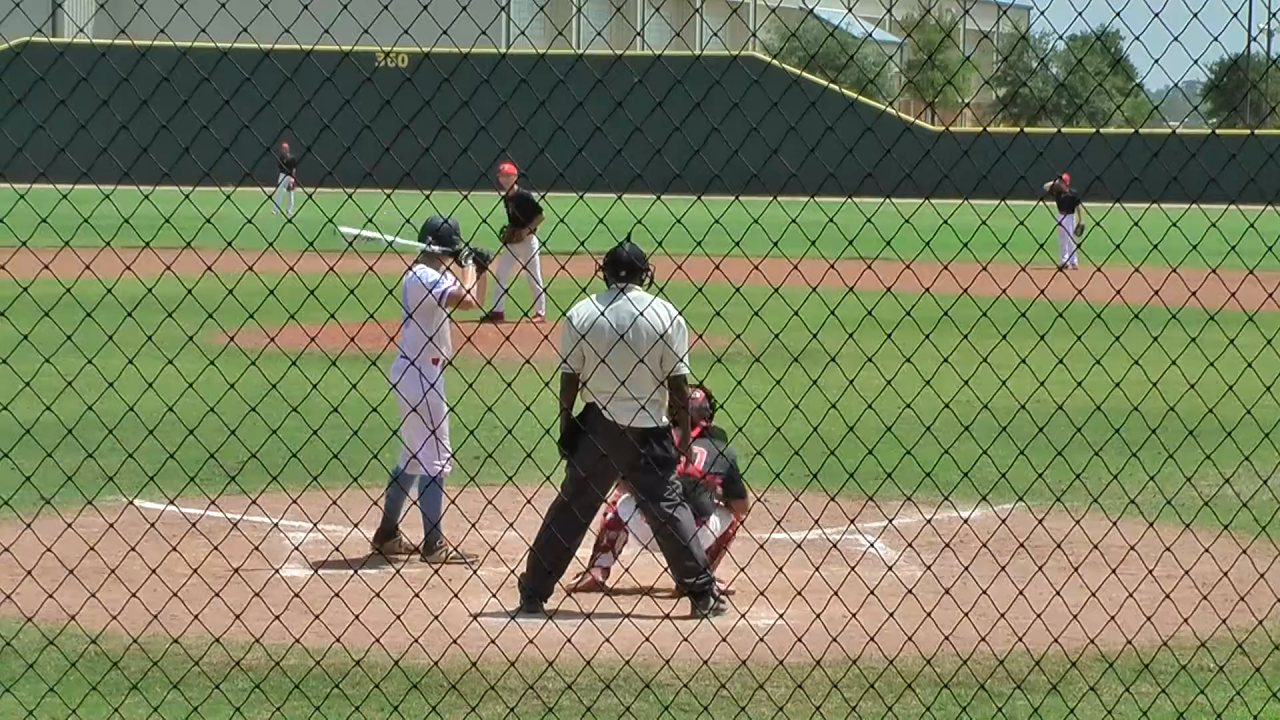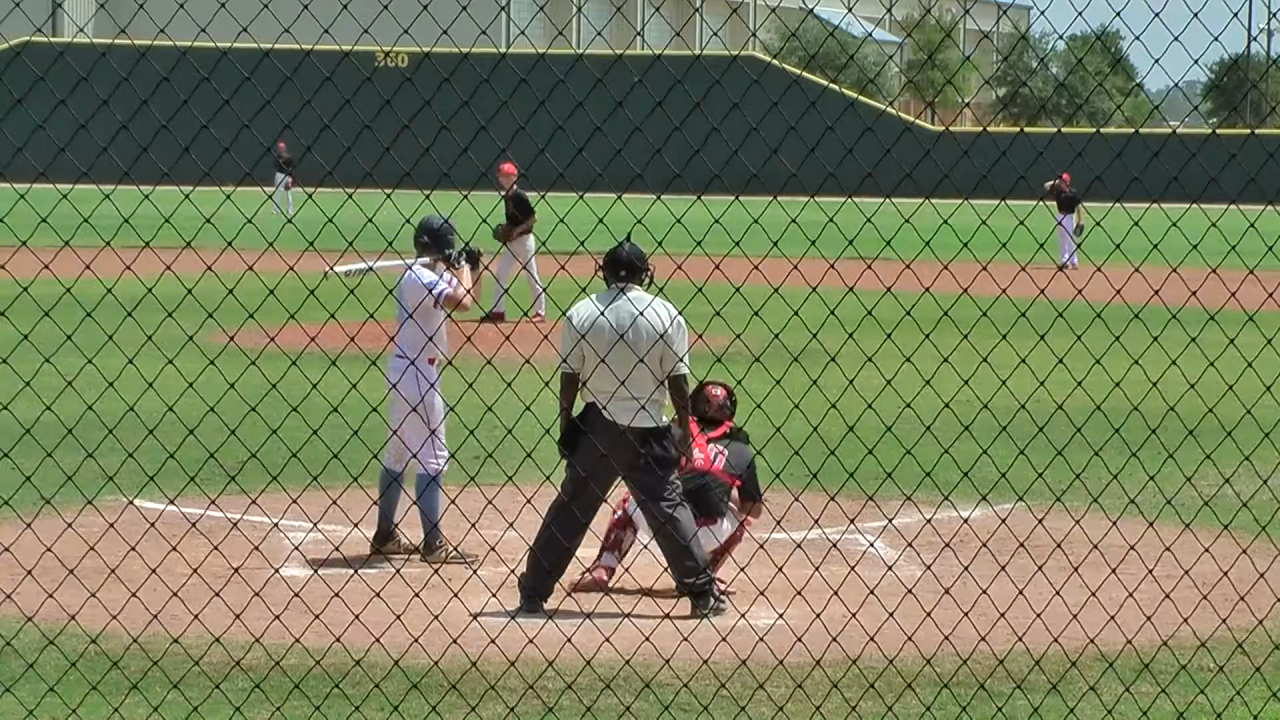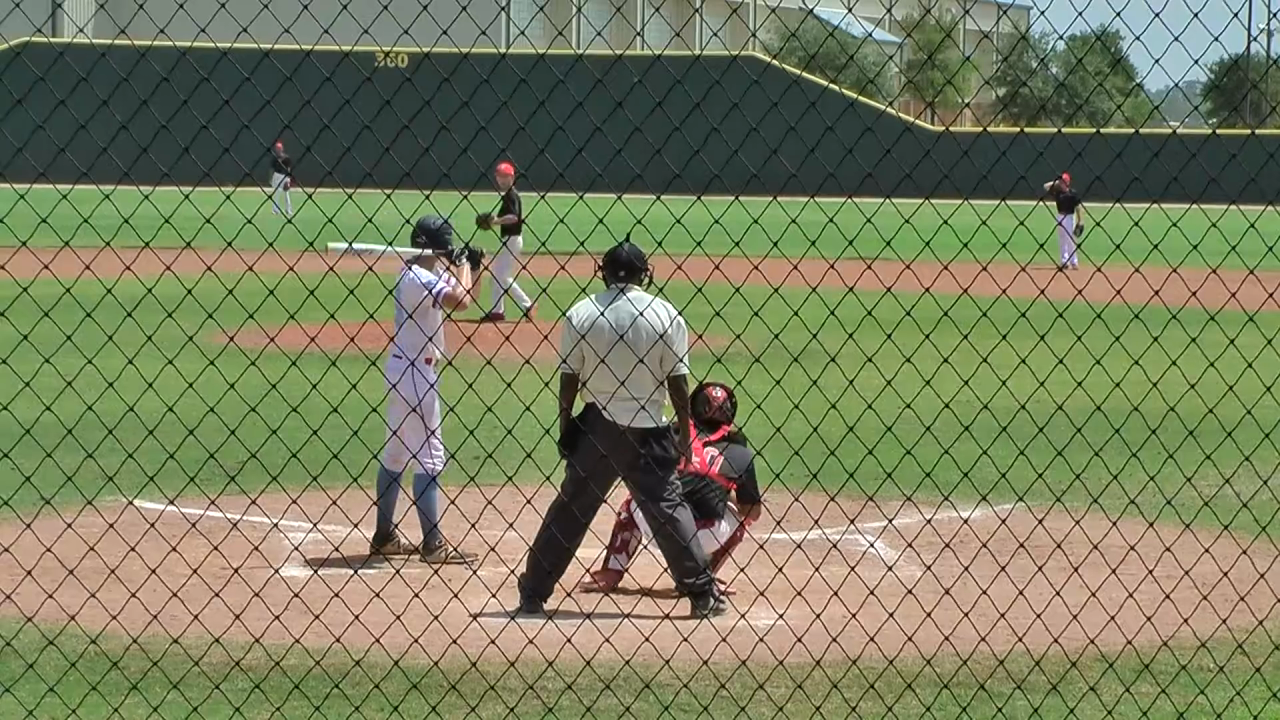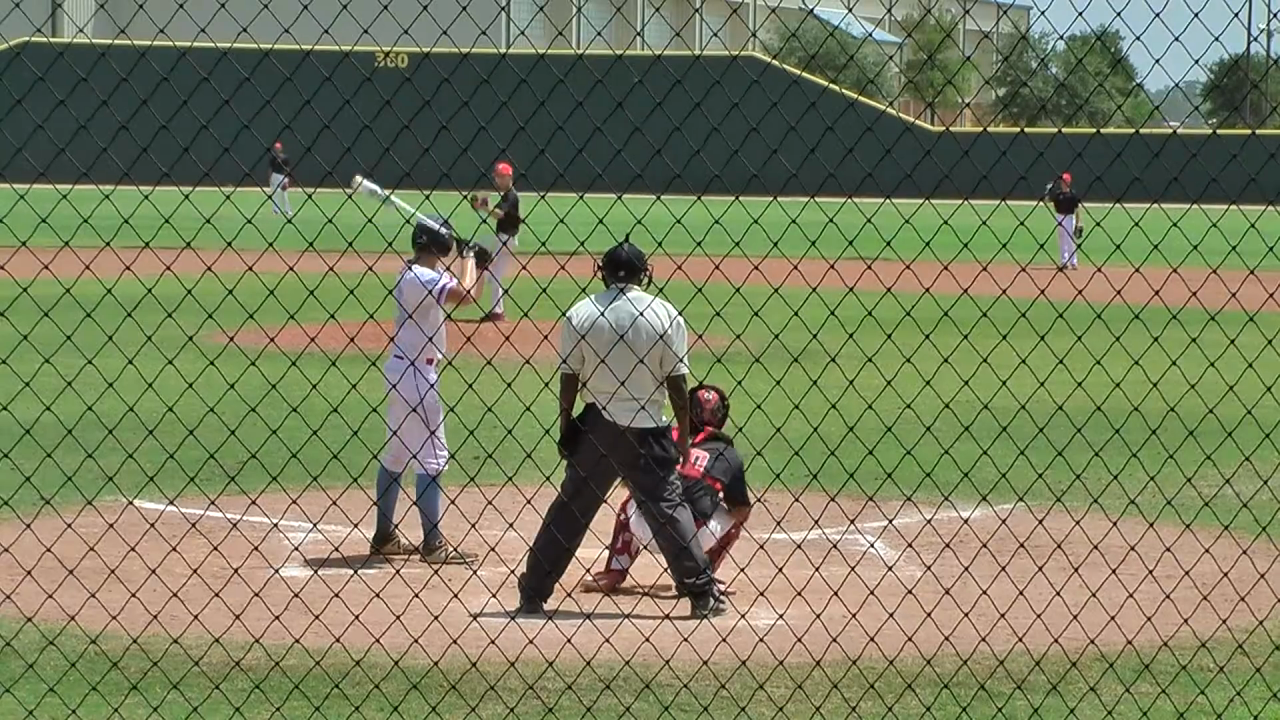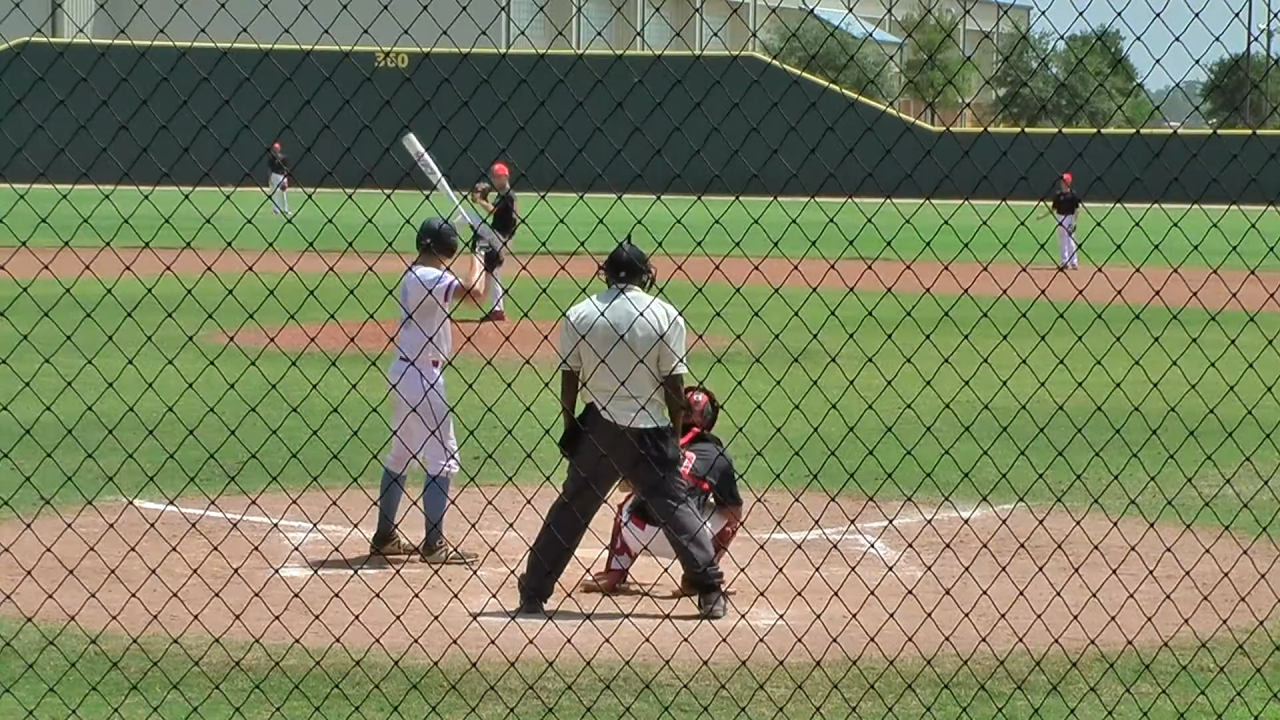
dt=0.2s
person 1, frame 1
left shoulder: (581, 313)
right shoulder: (666, 314)
left elbow: (569, 379)
right elbow: (677, 382)
left wrist: (566, 427)
right wrist: (684, 431)
left hip: (597, 427)
right hip: (648, 430)
left knee: (569, 510)
right knee: (669, 509)
left ankle: (533, 594)
right ankle: (703, 593)
person 1, frame 2
left shoulder: (581, 313)
right shoulder: (666, 314)
left elbow: (569, 379)
right elbow: (677, 382)
left wrist: (565, 427)
right wrist: (685, 430)
left hip: (597, 427)
right hip: (648, 429)
left knee: (569, 510)
right knee: (669, 510)
left ankle: (533, 594)
right ankle: (704, 593)
person 1, frame 3
left shoulder: (581, 313)
right shoulder: (665, 314)
left elbow: (569, 379)
right elbow: (677, 382)
left wrist: (565, 427)
right wrist: (685, 431)
left hip: (597, 427)
right hip: (647, 429)
left knee: (569, 509)
right knee: (669, 510)
left ankle: (533, 594)
right ankle: (704, 594)
person 1, frame 4
left shoulder: (580, 313)
right shoulder: (665, 314)
left elbow: (569, 379)
right elbow: (676, 382)
left wrist: (566, 427)
right wrist: (683, 433)
left hip: (596, 427)
right hip: (647, 430)
left knee: (569, 510)
right knee: (669, 510)
left ankle: (533, 595)
right ankle: (704, 594)
person 1, frame 5
left shoulder: (579, 314)
right shoulder: (665, 314)
left elbow: (569, 378)
right elbow: (674, 382)
left wrist: (570, 426)
right wrist: (676, 432)
left hip: (598, 427)
right hip: (648, 430)
left knee: (570, 510)
right knee: (676, 508)
left ankle: (533, 596)
right ankle: (710, 592)
person 2, frame 1
left shoulder: (434, 275)
right shoulder: (423, 277)
left elbow: (475, 299)
right elbow: (468, 300)
left wrist: (479, 268)
right wrist: (469, 264)
left hip: (417, 371)
right hip: (419, 373)
left knee: (414, 455)
right knee: (435, 457)
left ankle: (388, 534)
right ankle: (434, 544)
person 2, frame 2
left shoulder: (431, 274)
right shoulder: (421, 277)
left elbow: (468, 298)
right elbow: (463, 302)
left wrist: (470, 267)
right wrist: (462, 267)
left hip: (411, 371)
right hip: (416, 373)
left knee: (400, 453)
right knee: (432, 456)
left ankle: (385, 536)
right ankle: (433, 544)
person 2, frame 3
left shoulder: (429, 274)
right shoulder: (418, 277)
left elbow: (466, 298)
right elbow: (461, 301)
left wrist: (470, 266)
right wrist: (463, 263)
left hip: (406, 371)
right hip: (414, 373)
left knee: (397, 452)
right knee: (429, 456)
left ankle: (384, 536)
right ankle: (433, 544)
person 2, frame 4
left shoulder: (426, 274)
right shoulder: (420, 276)
left elbow: (467, 295)
right elbow: (464, 295)
left wrist: (476, 264)
right wrist: (468, 258)
left hip: (407, 371)
right hip: (415, 373)
left knee: (397, 453)
right knee: (432, 456)
left ankle: (384, 536)
right ankle: (433, 544)
person 2, frame 5
left shoulder: (422, 275)
right shoulder: (426, 277)
left elbow: (471, 293)
right elbow: (473, 293)
left wrist: (483, 264)
right wrist: (478, 256)
left hip: (410, 373)
right hip: (420, 375)
left knee: (401, 454)
right knee: (442, 459)
left ankle: (385, 536)
right ankle: (434, 545)
person 3, frame 1
right shoulder: (723, 449)
left elbow: (625, 487)
right elbow: (743, 507)
left hip: (646, 529)
left knee: (620, 501)
right knee: (733, 515)
left ankle: (597, 571)
person 3, frame 2
right shoulder: (743, 451)
right elbow: (755, 511)
right hip: (705, 536)
left knee: (631, 501)
right knee: (741, 518)
left ankle: (602, 569)
person 3, frame 3
right shoulder: (742, 453)
right elbow: (753, 513)
right hip: (703, 538)
left knee: (633, 503)
right knee: (741, 519)
left ankle: (610, 574)
person 3, frame 4
right shoulder: (730, 455)
right elbow: (742, 514)
left hip: (646, 531)
left knee: (631, 505)
right knee: (733, 519)
left ankle: (613, 574)
person 3, frame 5
right shoulder: (718, 455)
left elbow: (625, 483)
right elbow: (735, 514)
left hip: (637, 534)
left knee: (628, 505)
right knee: (729, 519)
left ankle: (614, 575)
